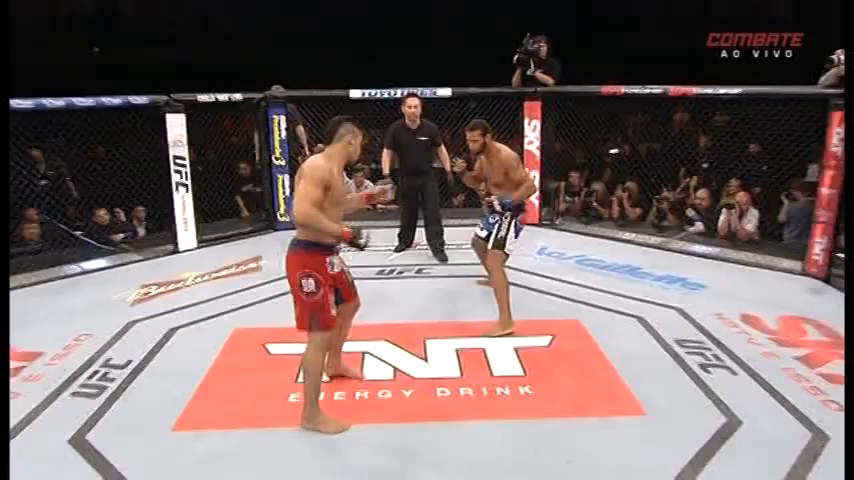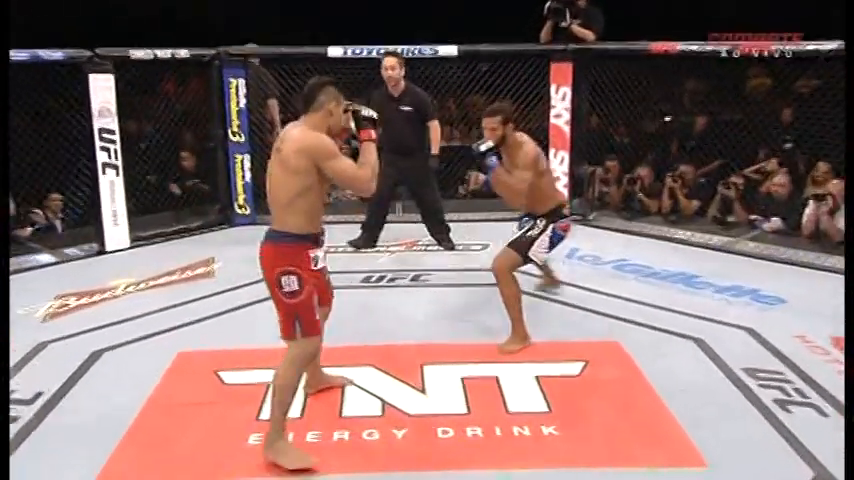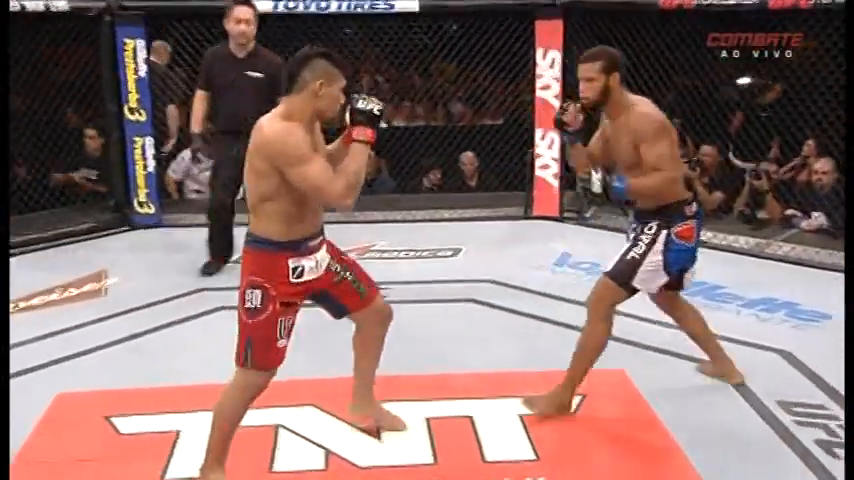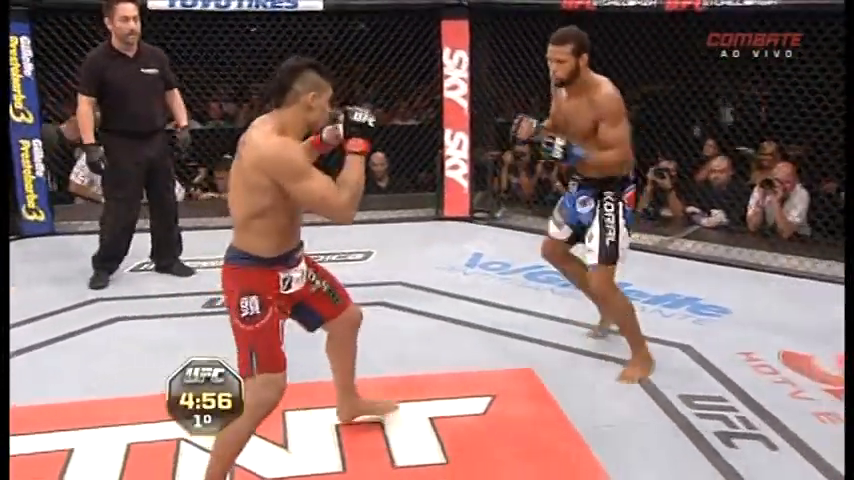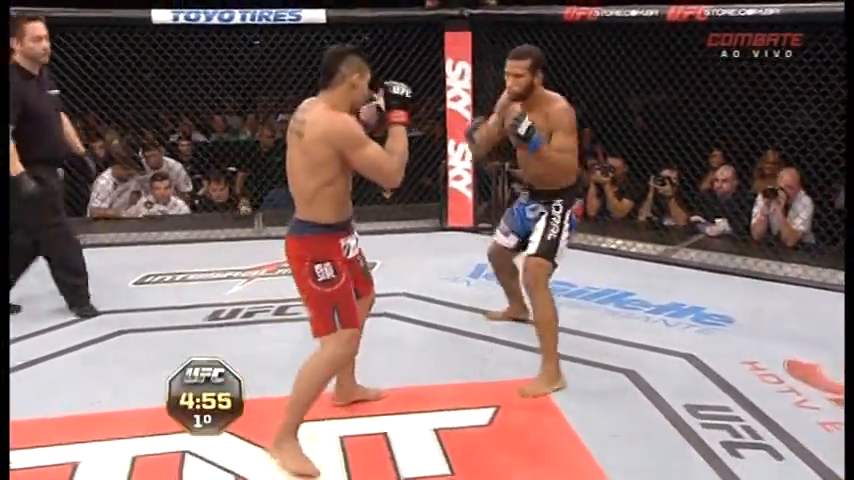
dt=1s
person 1, frame 1
left shoulder: (334, 170)
right shoulder: (319, 167)
right elbow: (302, 213)
left wrist: (369, 197)
right wrist: (345, 233)
left hip: (327, 255)
right hip: (308, 258)
left knee: (349, 303)
right knee: (321, 335)
left ankle: (334, 364)
right ankle: (311, 415)
person 1, frame 2
left shoulder: (295, 134)
right shoulder: (313, 142)
right elbow: (366, 184)
left wrist: (345, 135)
right wrist: (367, 135)
left hip: (306, 246)
right hip: (288, 253)
left knee: (318, 311)
right knee: (303, 344)
left ankle: (314, 378)
right ankle: (275, 437)
person 1, frame 3
left shoulder: (305, 126)
right shoulder: (279, 134)
left elbow: (323, 165)
right elbow: (338, 195)
left wrist: (356, 132)
right wrist: (363, 134)
left hip: (313, 250)
right hip: (273, 263)
left knee: (376, 311)
right knee: (254, 376)
left ankle: (365, 406)
person 1, frame 4
left shoulder: (272, 127)
right shoulder: (273, 149)
right elbow: (342, 208)
left wrist: (333, 138)
right wrist: (358, 145)
left hip: (289, 263)
right hip: (255, 275)
left knee: (346, 317)
right knee: (264, 391)
left ankle: (349, 402)
person 1, frame 5
left shoulder: (310, 110)
right shoulder: (337, 125)
right elbow: (392, 174)
left wrist: (368, 117)
right wrist: (398, 117)
left hip: (333, 234)
right hip: (318, 244)
left knee: (361, 300)
right knee: (338, 343)
left ankle: (345, 388)
right ankle: (285, 441)
person 2, frame 1
left shoulder: (506, 157)
right shoulder: (482, 156)
left elbow: (530, 186)
right elbow: (475, 182)
left wrist: (506, 201)
right wrist: (462, 172)
left hip: (510, 213)
right hip: (496, 210)
left knee: (494, 262)
right knee: (478, 242)
left ankle: (505, 322)
right ankle: (494, 279)
person 2, frame 2
left shoulder: (527, 154)
right shoulder: (510, 144)
left elbow: (517, 198)
right elbow: (505, 181)
left wrist: (491, 161)
right wrist: (484, 179)
left hip: (551, 221)
right hip: (540, 215)
left knee: (501, 266)
right knee: (524, 252)
left ankle: (519, 335)
right ankle: (549, 277)
person 2, frame 3
left shoulder: (645, 119)
right shoulder: (613, 115)
left elbow: (672, 180)
right elbow: (590, 165)
left wrist: (619, 187)
right wrist: (573, 134)
left hip: (669, 224)
right hip: (658, 220)
left knee: (600, 302)
right knee: (668, 297)
left ankle: (562, 397)
right ankle: (723, 364)
person 2, frame 4
left shoulder: (606, 98)
right shoulder: (560, 88)
left elbow: (622, 160)
left wrist: (574, 153)
right wrist: (534, 133)
left hip: (609, 193)
right hip: (581, 187)
left knee: (599, 282)
right knee: (552, 251)
left ankle: (642, 355)
right ankle: (609, 311)
person 2, frame 5
left shoulder: (559, 112)
right shoulder: (508, 102)
left elbow: (567, 171)
right elbow: (482, 145)
left wrist: (534, 139)
right wrist: (476, 135)
left hip: (559, 202)
right hip: (531, 196)
left knee: (535, 278)
right knee: (499, 253)
left ankle: (551, 372)
right ankle: (518, 308)
person 3, frame 1
left shoulder: (430, 128)
right shoulder: (395, 129)
left elbow: (440, 149)
right elbow: (387, 152)
left wrist: (448, 171)
right wrist: (386, 175)
left hip: (427, 176)
right hip: (407, 177)
left knee: (433, 213)
right knee: (408, 212)
person 3, frame 2
left shoulder: (417, 96)
right shoulder: (378, 97)
left elbow: (433, 125)
left wrist: (434, 155)
left hip: (415, 157)
right hip: (391, 157)
left knee: (429, 199)
right knee: (378, 197)
left ankle: (443, 236)
right ankle: (368, 237)
person 3, frame 3
left shoulder: (270, 62)
right shoulder: (213, 58)
right elbow: (202, 96)
right wrist: (196, 135)
right hip: (226, 141)
right knee: (218, 203)
right ankle: (218, 254)
person 3, frame 4
left shoulder: (155, 56)
right shoulder: (97, 60)
left elbow: (172, 94)
right elbow: (85, 105)
left wrist: (183, 127)
right wrist: (90, 146)
left hip: (157, 141)
right hip: (120, 145)
left knee: (165, 203)
right knee: (120, 209)
left ankle: (167, 259)
right ankle: (104, 266)
person 3, frame 5
left shoulder: (45, 77)
right shoulder: (12, 83)
left elbow: (59, 118)
right elbow: (7, 135)
left wrist: (80, 153)
right wrist: (19, 176)
left hip: (49, 171)
right hip: (33, 175)
left knee: (29, 239)
right knee: (58, 236)
right ankle: (77, 296)
